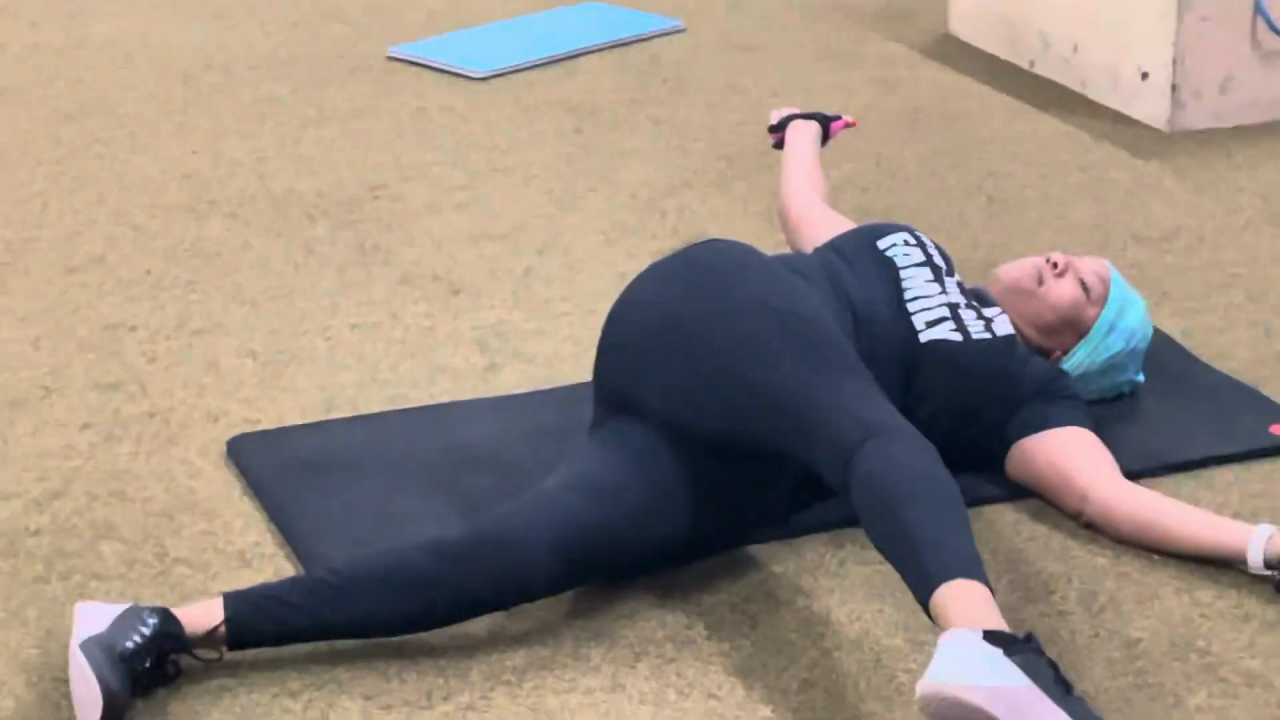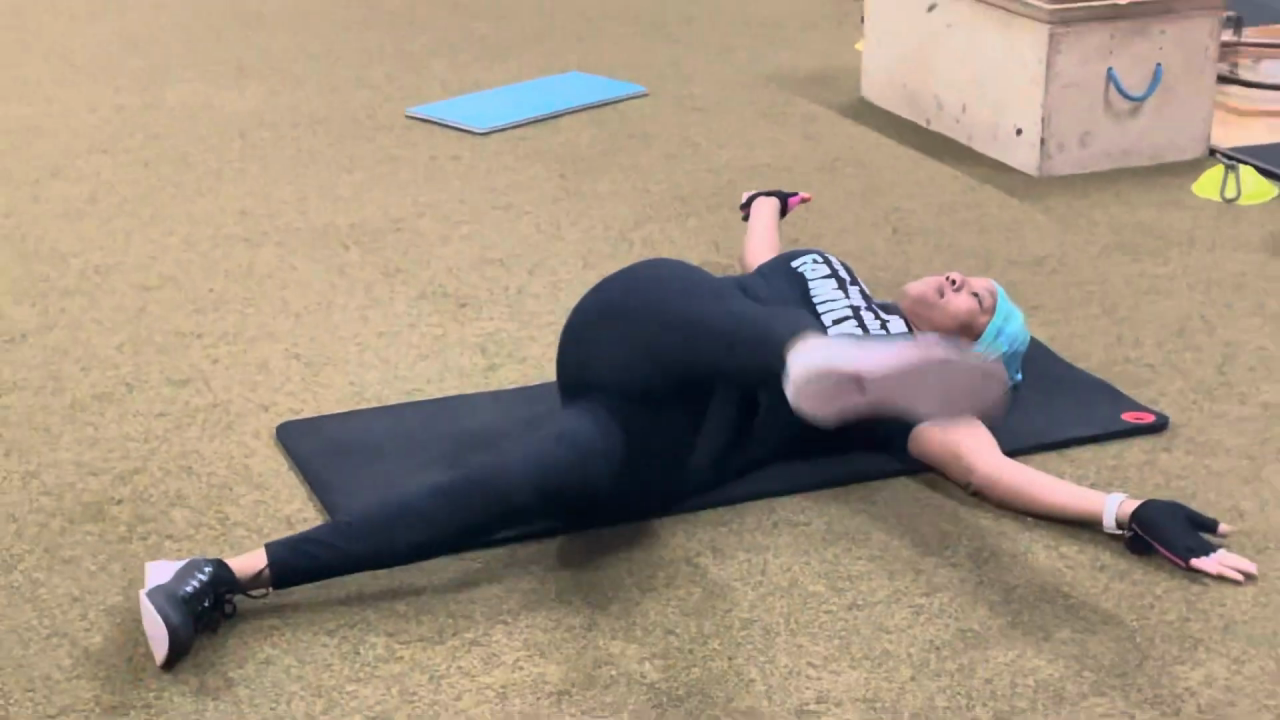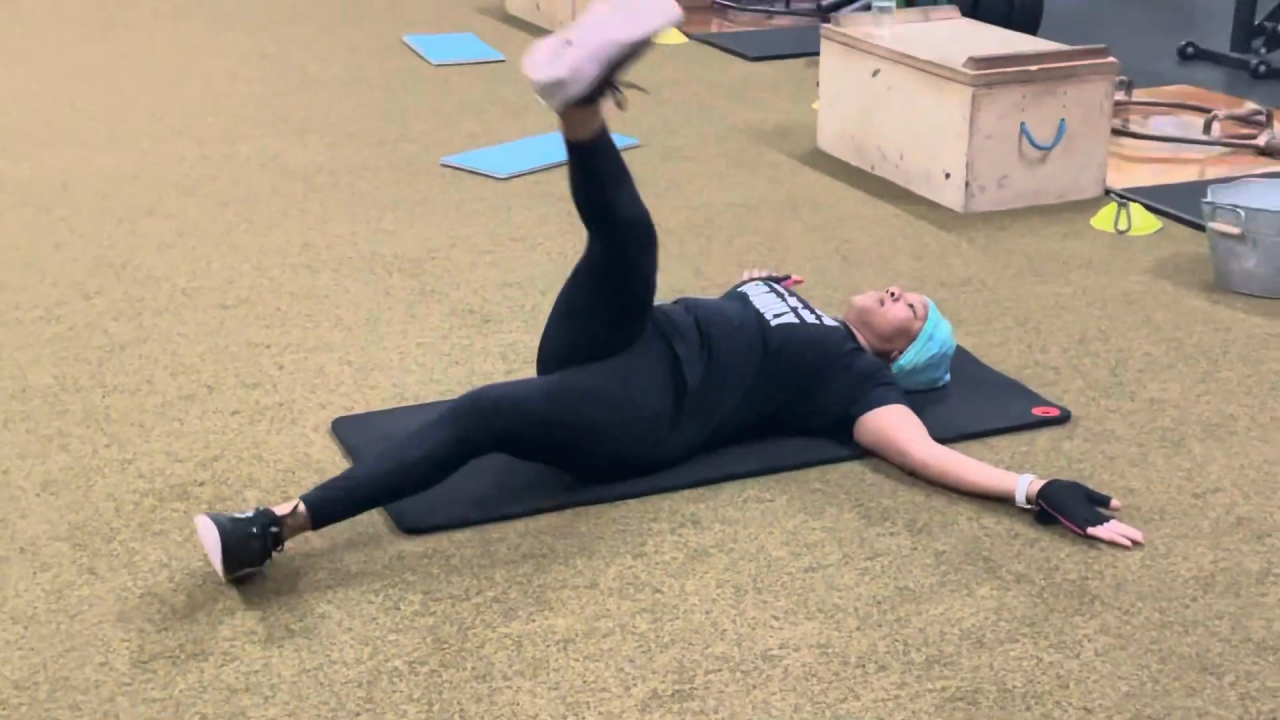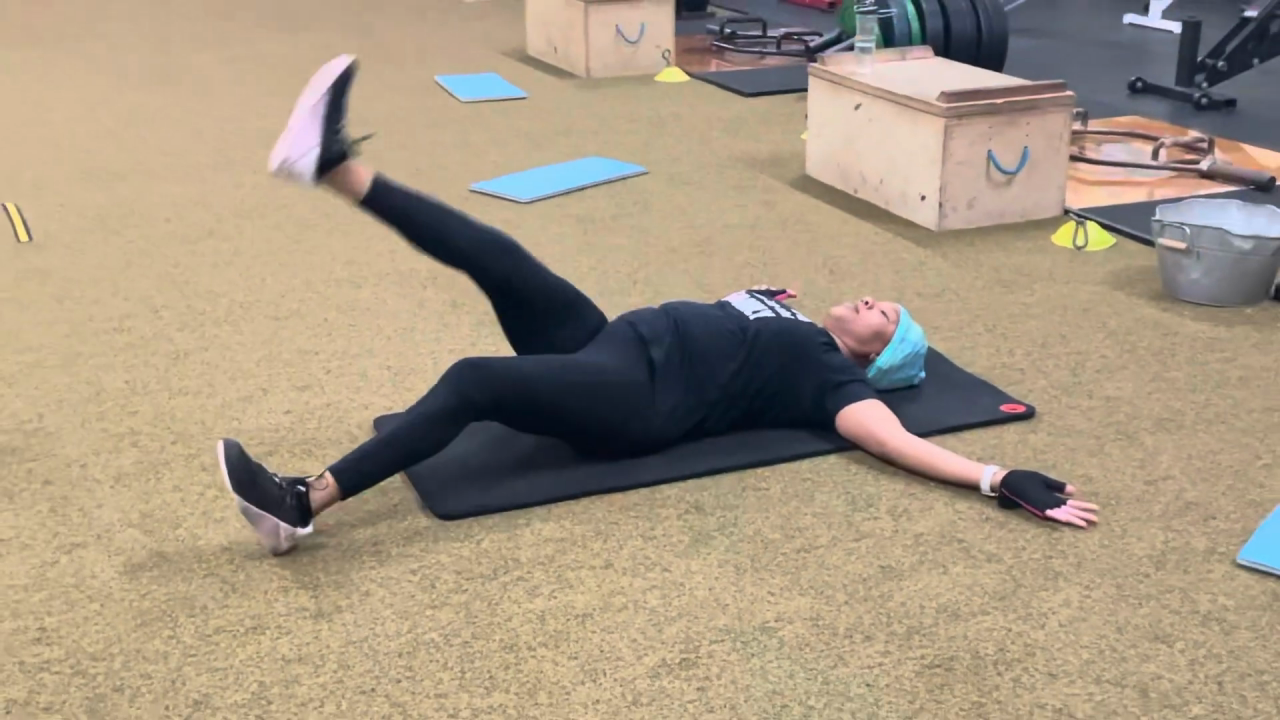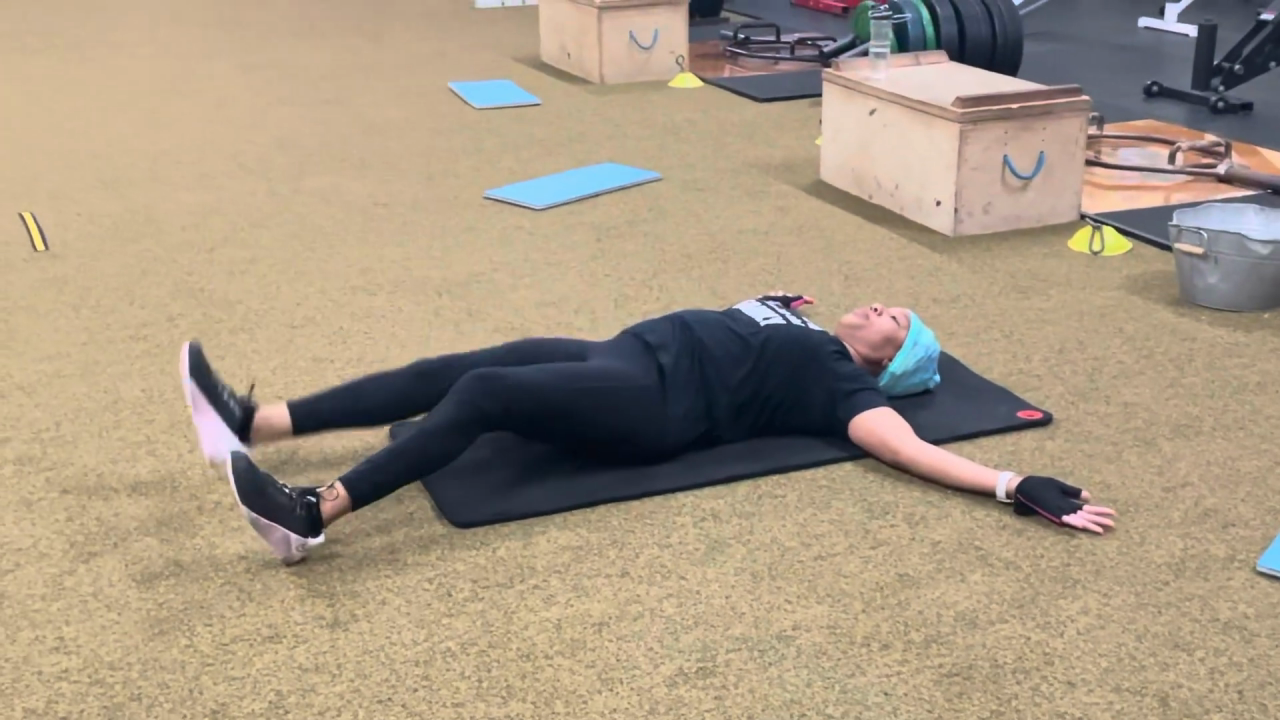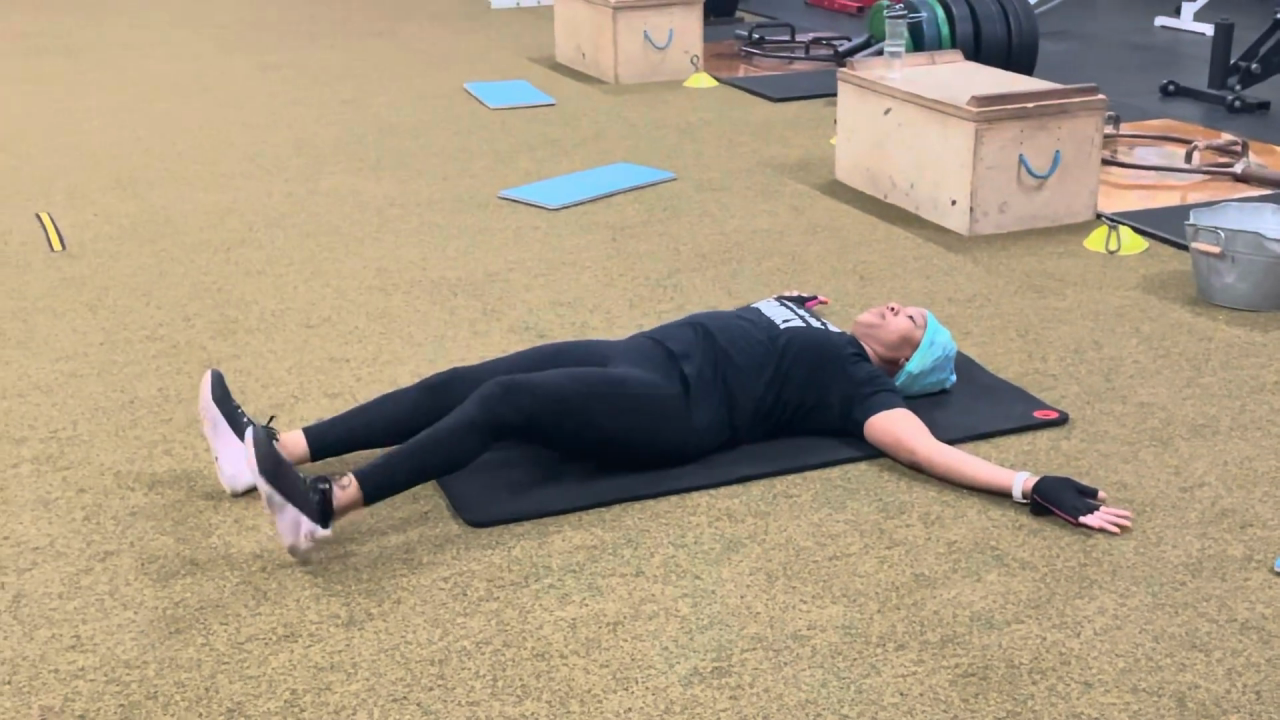
dt=0.4s
person 1, frame 1
left shoulder: (1016, 393)
right shoulder: (899, 246)
left elbow: (1106, 498)
right elbow: (804, 218)
right wrist: (799, 136)
left hip: (717, 474)
right hip: (706, 309)
left knee: (532, 550)
right knee: (869, 433)
person 1, frame 2
left shoulder: (933, 389)
right shoulder: (834, 274)
left elbow: (997, 472)
right elbow: (756, 272)
left wrist: (1131, 512)
right wrist: (765, 209)
left hip: (667, 441)
right hip: (645, 322)
left knee: (516, 484)
left ankle: (228, 577)
person 1, frame 3
left shoulder: (856, 380)
right shoulder: (799, 309)
left elbow: (929, 456)
left wrist: (1039, 494)
right wrist: (758, 277)
left hip: (640, 414)
right hip: (621, 344)
left knee: (481, 419)
right knee: (626, 237)
left ankle: (275, 528)
right ankle: (581, 90)
person 1, frame 4
left shoulder: (832, 378)
right shoulder: (792, 324)
left elbow: (902, 445)
left wrist: (1005, 480)
right wrist: (757, 283)
left hip: (637, 399)
right hip: (610, 344)
left knee: (470, 384)
right knee: (494, 258)
left ankle: (300, 510)
right ankle: (336, 165)
person 1, frame 5
left shoulder: (843, 384)
right shoulder: (804, 331)
left elbow: (913, 452)
left wrist: (1020, 489)
right wrist: (773, 301)
left hip: (650, 404)
right hip: (623, 355)
left knee: (480, 394)
right knee: (441, 375)
left ankle: (310, 516)
right ankle: (252, 420)
person 1, frame 6
left shoulder: (862, 385)
right shoulder: (815, 329)
left elbow: (936, 454)
left wrist: (1037, 488)
right wrist: (780, 302)
left hip: (670, 409)
right hip: (637, 355)
left knee: (499, 404)
right knee: (460, 381)
left ankle: (322, 501)
right ankle: (270, 456)
